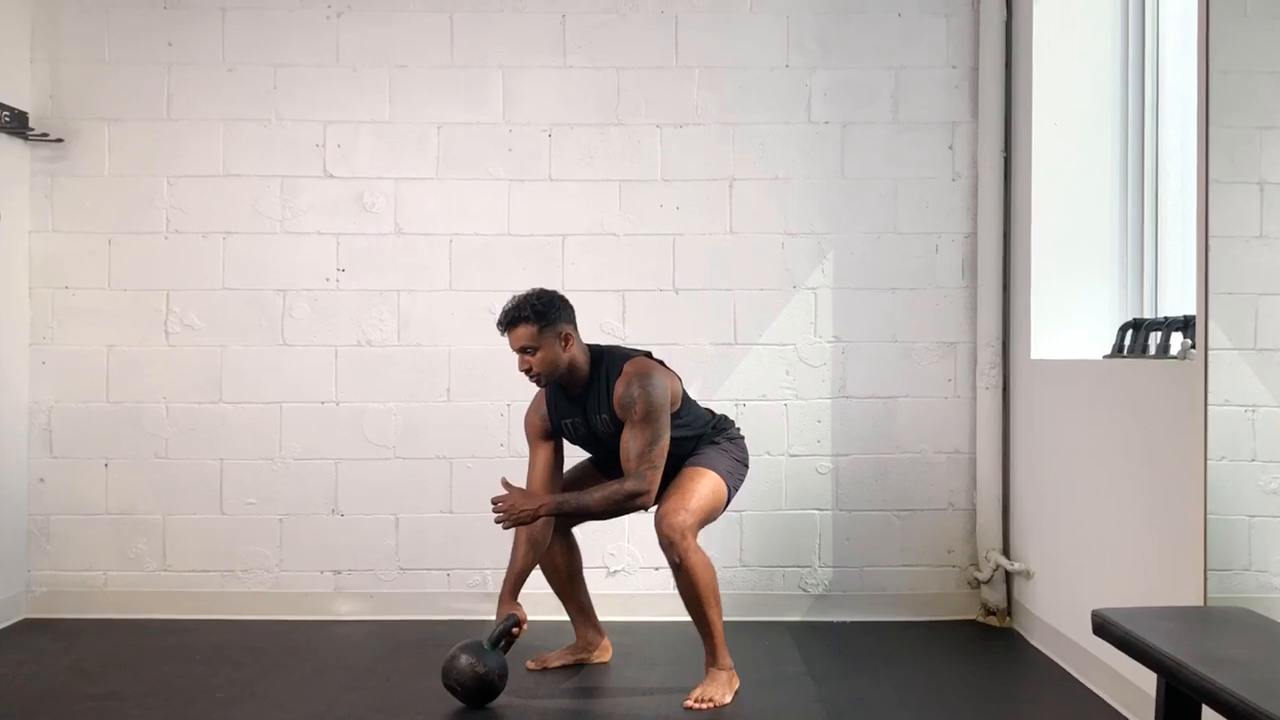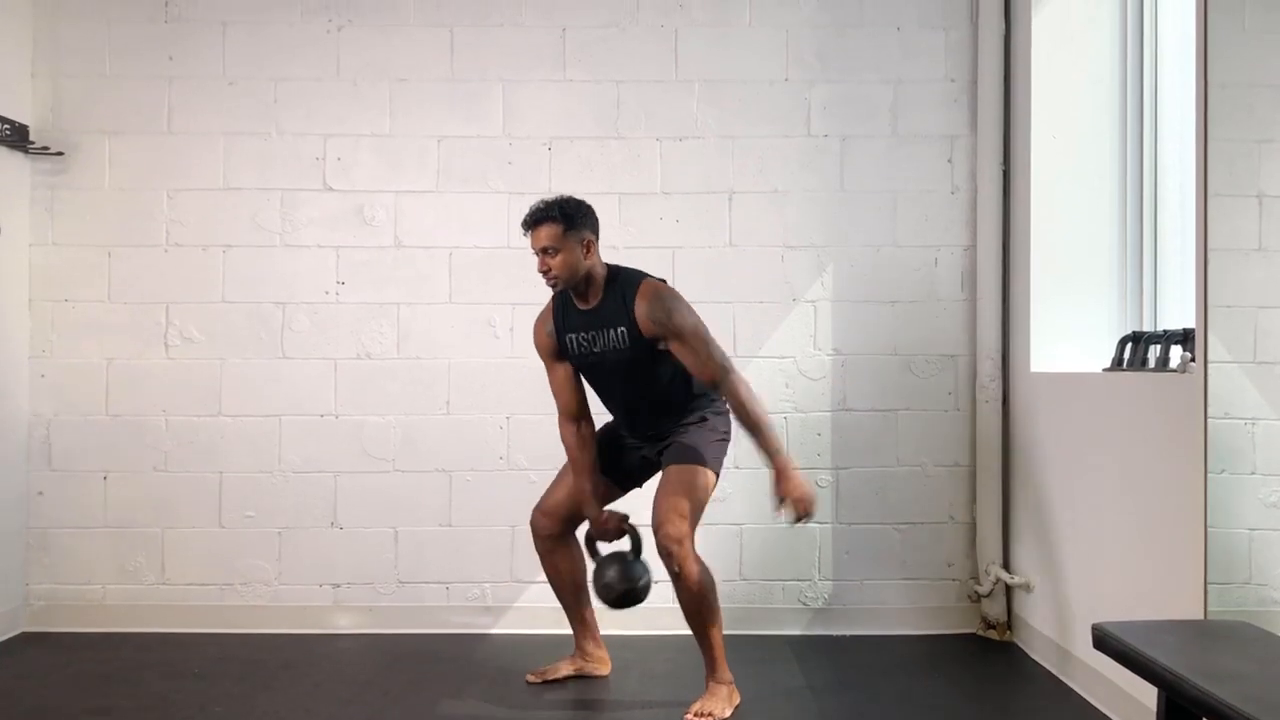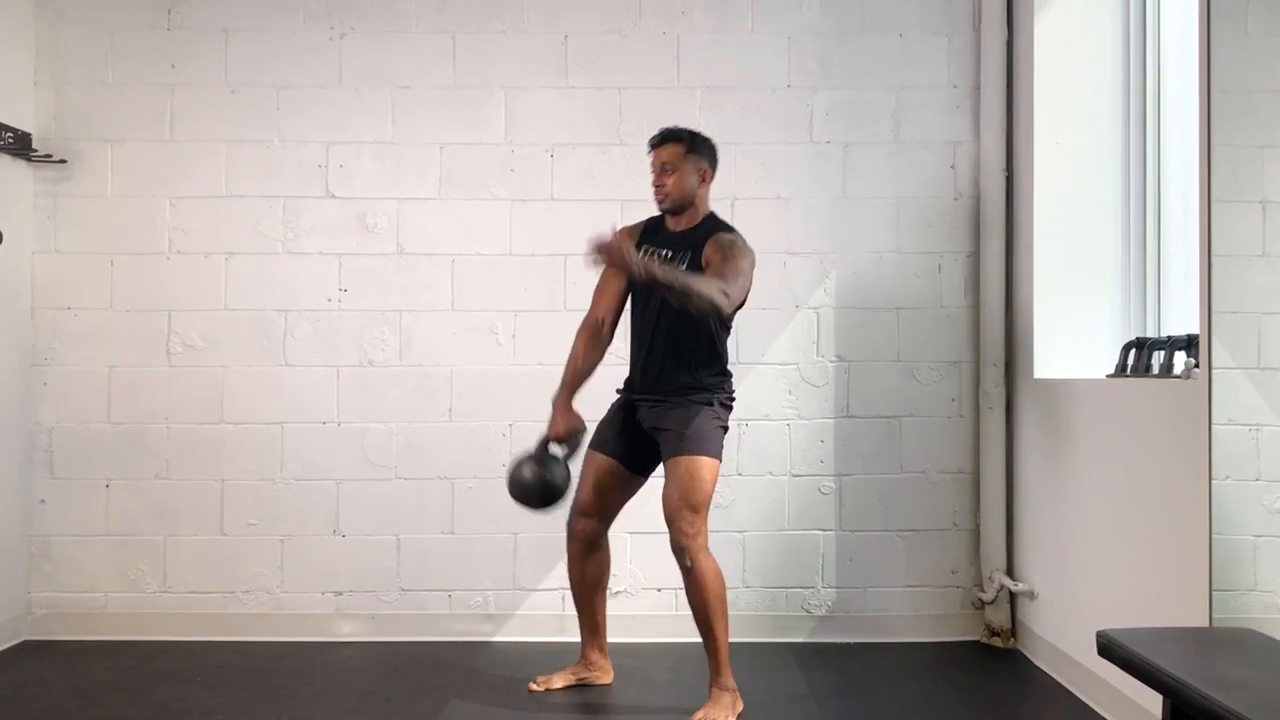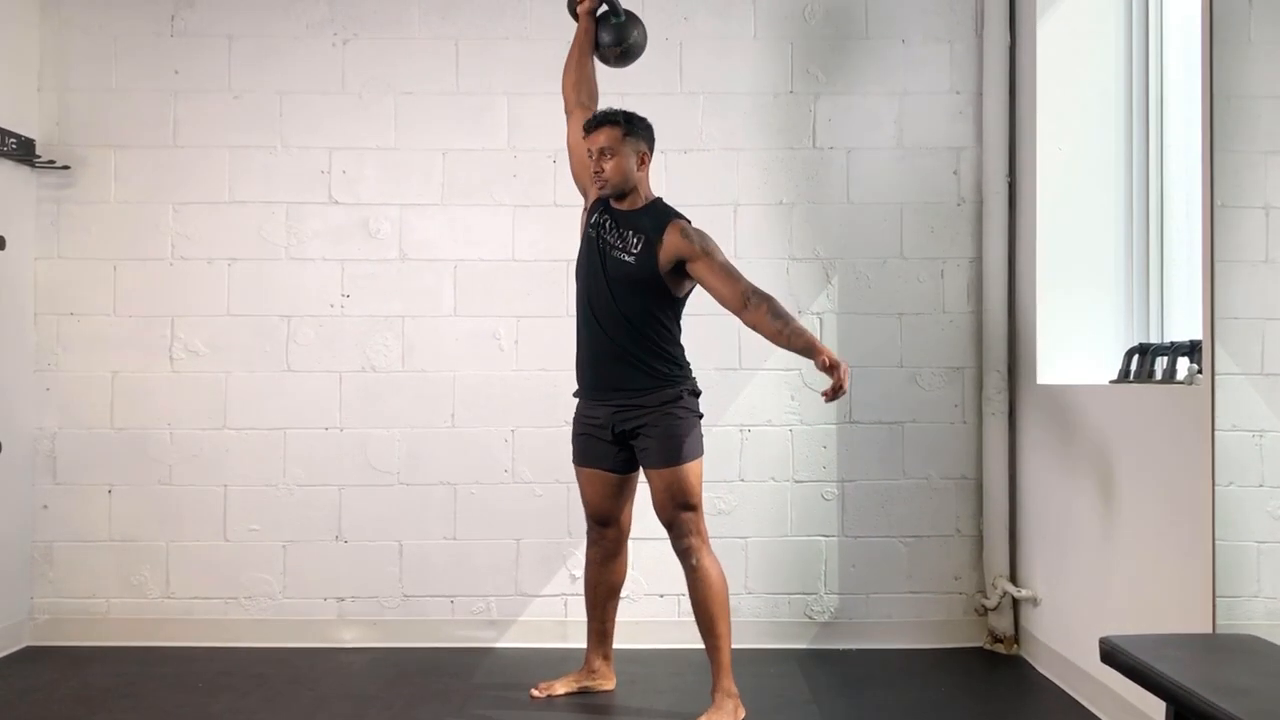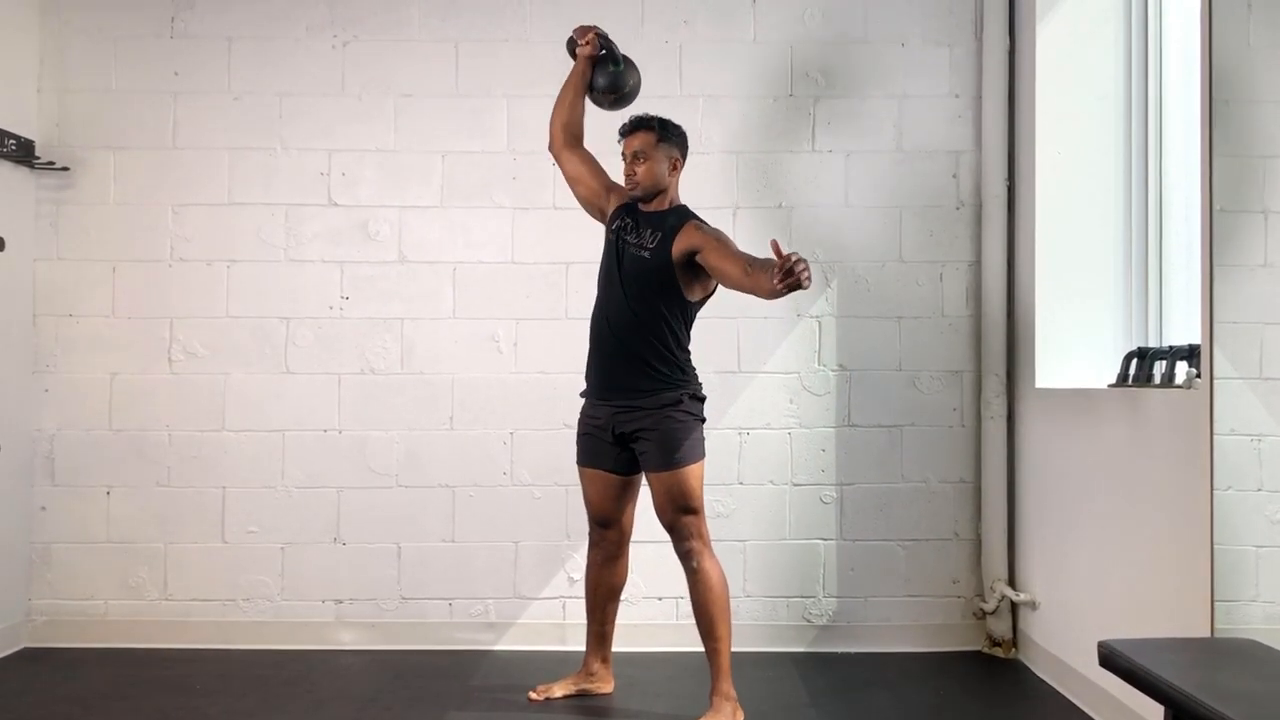
dt=0.7s
person 1, frame 1
left shoulder: (638, 382)
right shoulder: (544, 408)
left elbow: (641, 489)
right elbow: (539, 503)
left wrist: (546, 504)
right wrist: (509, 597)
left hip: (712, 448)
left knee: (674, 526)
right knee: (550, 518)
left ankle: (721, 666)
right ankle: (590, 639)
person 1, frame 2
left shoulder: (649, 301)
right shoulder: (548, 325)
left elbow: (727, 382)
right elbow: (575, 420)
left wrist: (782, 466)
right wrist: (595, 507)
left hip: (692, 420)
right hip: (627, 429)
left knee: (671, 537)
right knee: (547, 520)
right ankle: (589, 650)
person 1, frame 3
left shoulder: (726, 247)
right shoulder: (638, 235)
left elbow: (715, 299)
right elbow: (598, 326)
left wrist: (641, 266)
right wrist: (564, 400)
left hip: (696, 403)
right hip: (636, 400)
left knee: (686, 536)
right knee: (585, 521)
right ankle: (594, 659)
person 1, frame 4
left shoulder: (676, 236)
right shoulder: (596, 204)
left elbow: (746, 299)
right elbow: (574, 105)
left wrist: (814, 349)
left hip: (662, 407)
right hip: (597, 407)
left knee: (689, 541)
right knee: (604, 536)
person 1, frame 5
left shoulder: (692, 235)
right shoulder: (619, 212)
left elbow: (748, 272)
right elbow: (563, 143)
left wrist: (782, 275)
right wrist: (584, 64)
left hip: (665, 409)
right hip: (603, 405)
left knee: (691, 541)
right knee: (606, 536)
